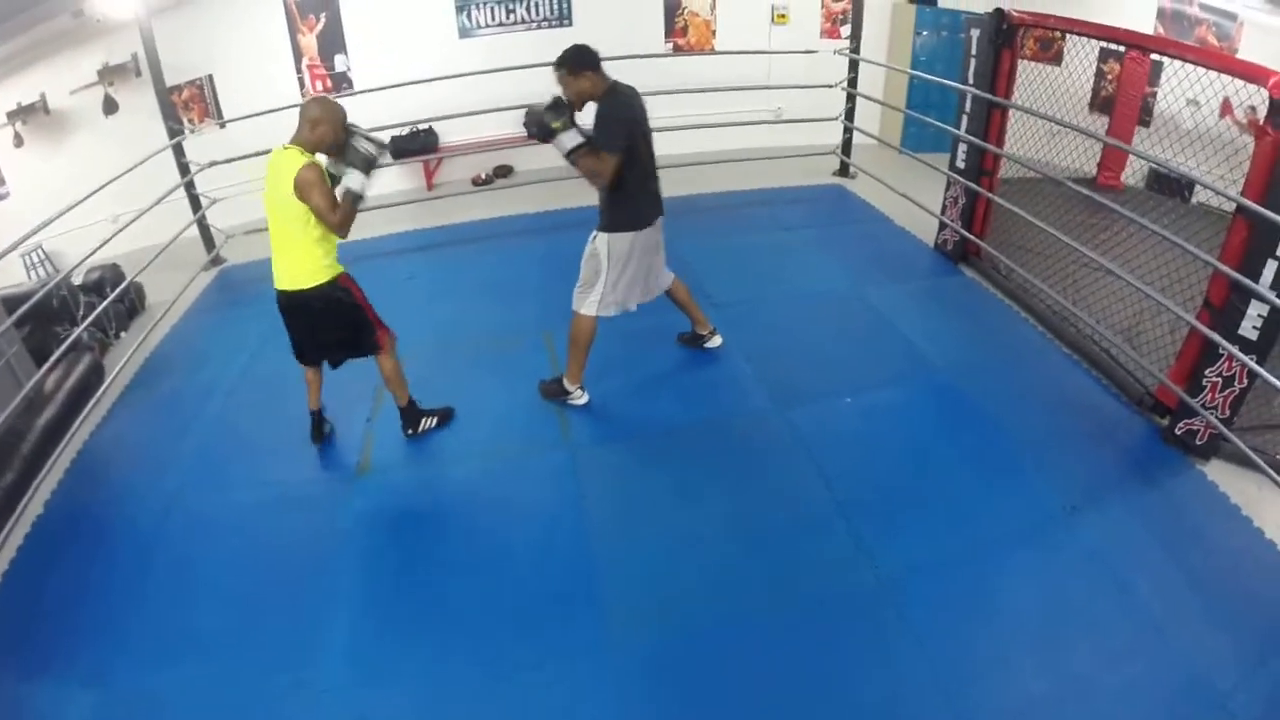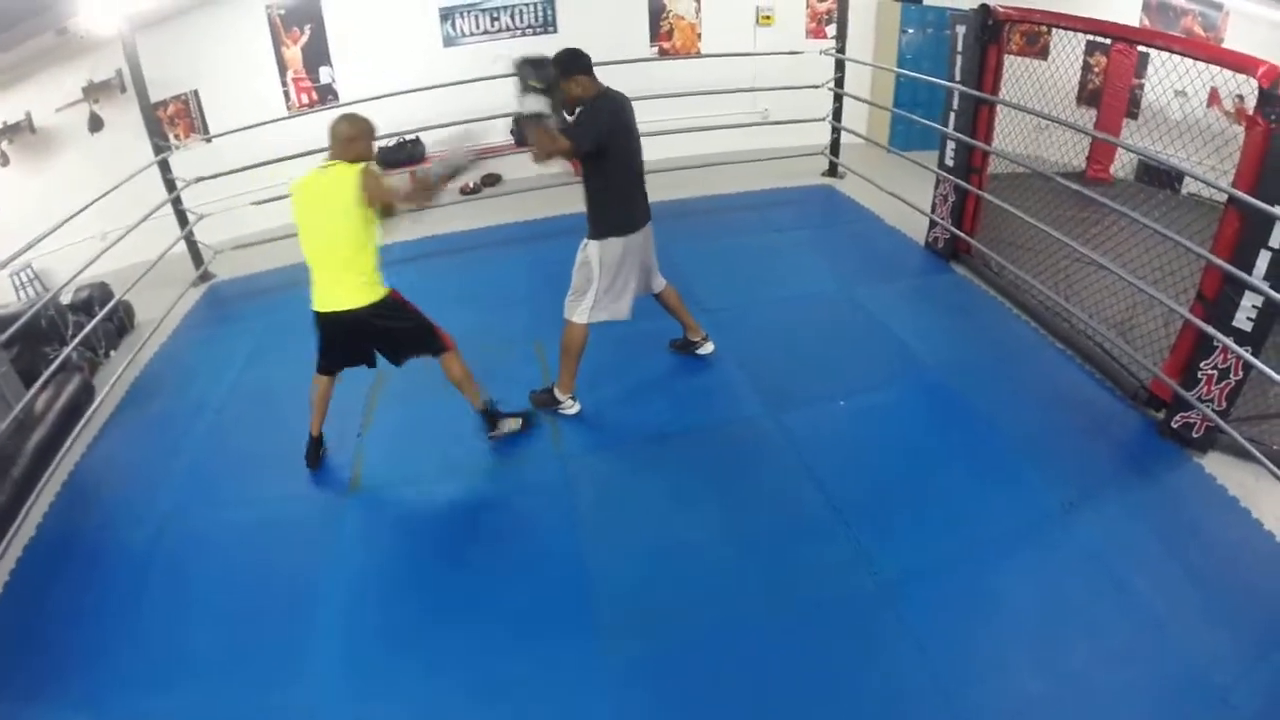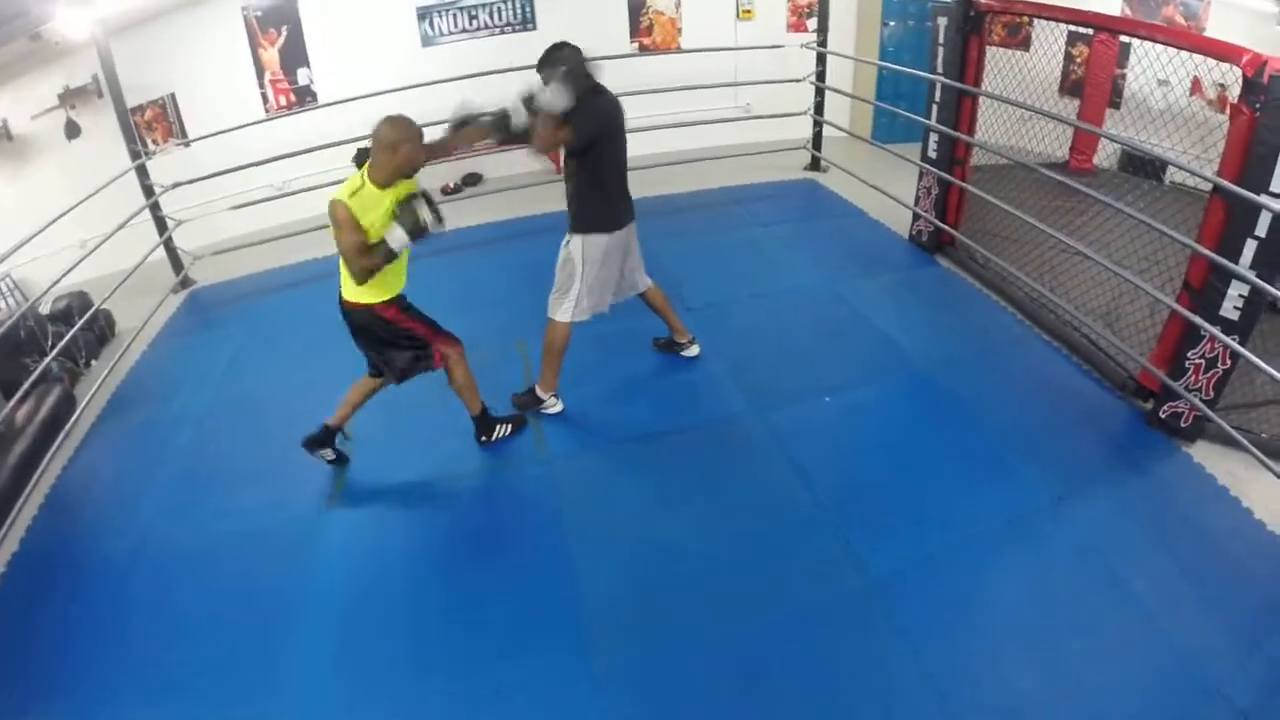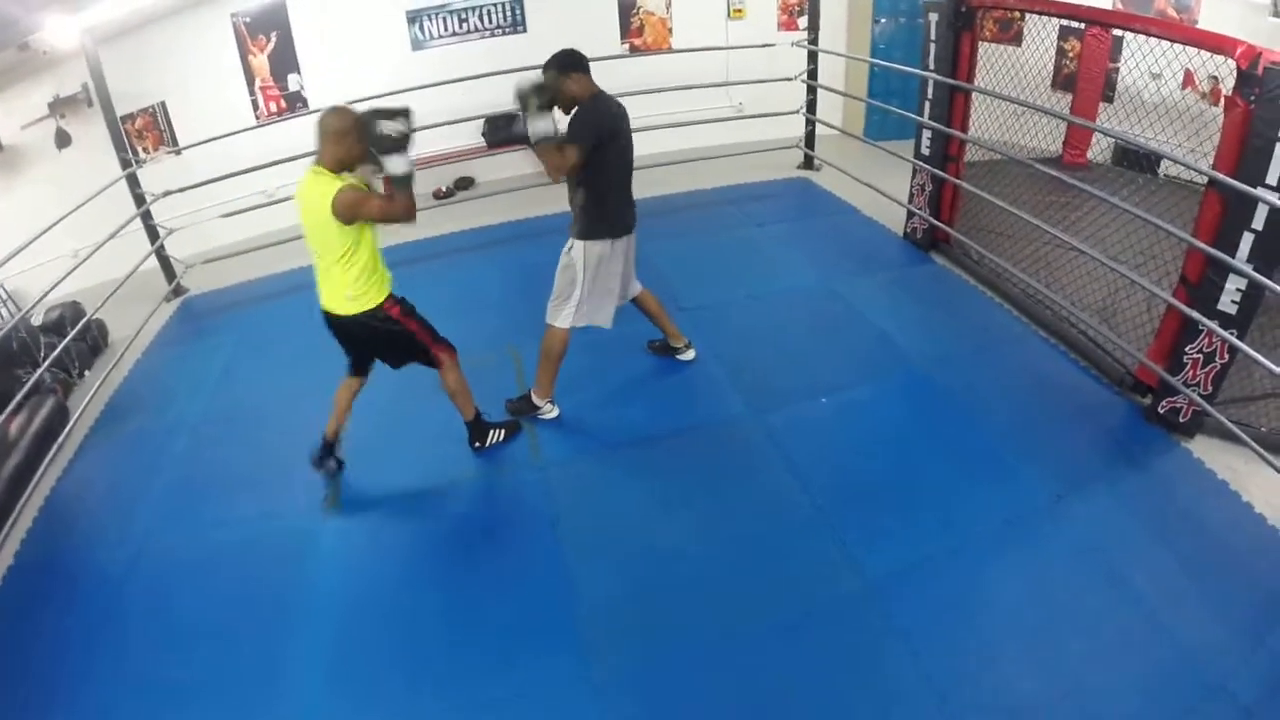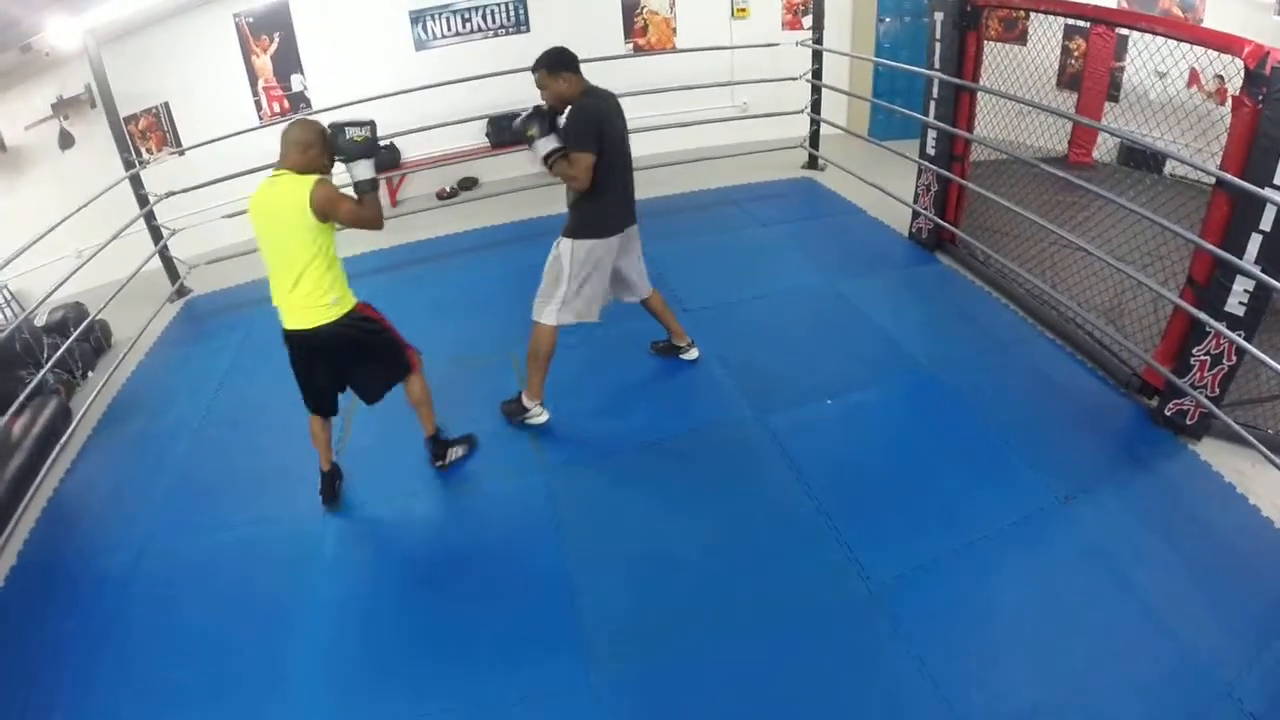
dt=0.3s
person 1, frame 1
left shoulder: (613, 110)
right shoulder: (624, 95)
left elbow: (600, 175)
left wrist: (564, 134)
right wrist: (564, 131)
left hip: (622, 224)
right hip: (648, 213)
left knee: (586, 301)
right knee: (661, 277)
left ankle: (572, 385)
right ankle: (705, 331)
person 1, frame 2
left shoulder: (597, 113)
right shoulder: (613, 101)
left elbow: (544, 151)
right elbow: (571, 144)
left wrist: (532, 98)
right wrist: (546, 106)
left hip: (611, 230)
right hip: (636, 219)
left knee: (578, 309)
right knee: (654, 282)
left ankle: (563, 394)
right ankle: (697, 338)
person 1, frame 3
left shoulder: (595, 107)
right shoulder: (592, 99)
left elbow: (544, 141)
right elbow: (534, 120)
left wrist: (558, 90)
right wrist: (481, 119)
left hip: (593, 227)
right hip: (618, 217)
left knee: (562, 308)
right knee: (638, 281)
left ankle: (545, 394)
right ankle: (684, 339)
person 1, frame 4
left shoulder: (589, 115)
right shoulder: (609, 106)
left elbow: (558, 168)
left wrist: (537, 117)
right wrist: (544, 121)
left hip: (596, 232)
right hip: (621, 223)
left knee: (561, 314)
right knee: (631, 287)
left ankle: (541, 399)
right ankle: (679, 343)
person 1, frame 5
left shoulder: (582, 113)
right shoulder: (606, 100)
left elbow: (579, 178)
left wrist: (543, 142)
right wrist: (555, 134)
left hip: (589, 231)
right hip: (622, 221)
left knee: (547, 312)
right knee: (638, 286)
left ankle: (531, 402)
right ankle: (682, 342)
person 2, frame 1
left shoulder: (277, 158)
right shoulder: (307, 170)
right elbow: (340, 226)
left wrist: (338, 172)
right wrist: (357, 175)
left hip: (286, 285)
right hip: (322, 282)
left knee: (310, 356)
right knee: (382, 343)
left ankle: (316, 423)
right ankle: (411, 417)
person 2, frame 2
left shoulder: (300, 188)
right shoulder: (361, 178)
right elbow: (420, 194)
right wrist: (450, 165)
left hip: (326, 308)
right hip: (367, 303)
left knee: (327, 371)
right knee: (445, 348)
left ankle: (314, 445)
right ankle: (492, 419)
person 2, frame 3
left shoulder: (395, 174)
right shoulder: (344, 204)
left elbow: (442, 147)
right elbow: (360, 271)
right wrist: (399, 235)
left hip: (382, 297)
right hip: (367, 304)
left knee: (382, 373)
right knee: (450, 350)
left ankle: (324, 435)
right ankle: (485, 426)
person 2, frame 4
left shoulder: (310, 182)
right shoulder: (342, 195)
right elbow: (405, 212)
left wrist: (382, 160)
right wrist: (398, 158)
left hip: (335, 309)
right hip: (370, 307)
left knee: (358, 371)
right knee: (445, 358)
left ankle: (328, 448)
right ankle: (479, 431)
person 2, frame 5
left shoulder: (257, 199)
right shoulder: (316, 190)
right elbow: (373, 219)
right wrist: (363, 166)
left hip: (295, 328)
right hip: (339, 317)
left knee: (319, 407)
right knee: (409, 365)
left ankle: (329, 479)
right ankle: (438, 447)
